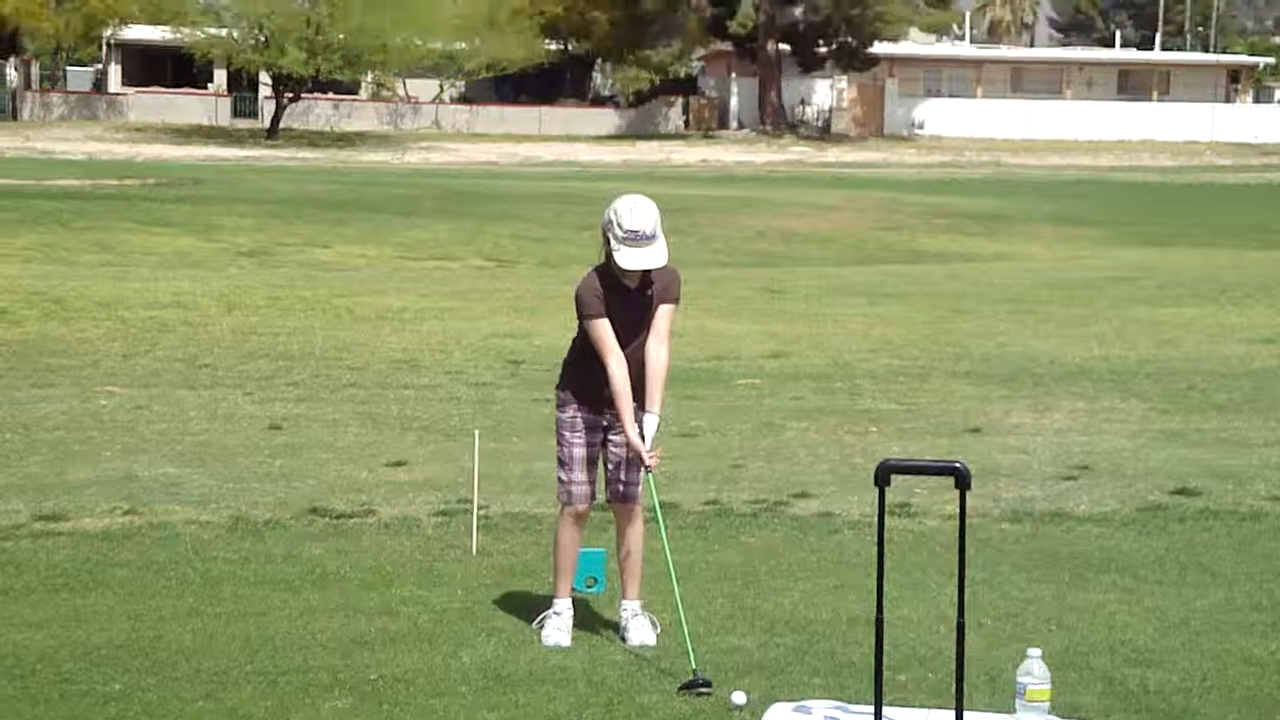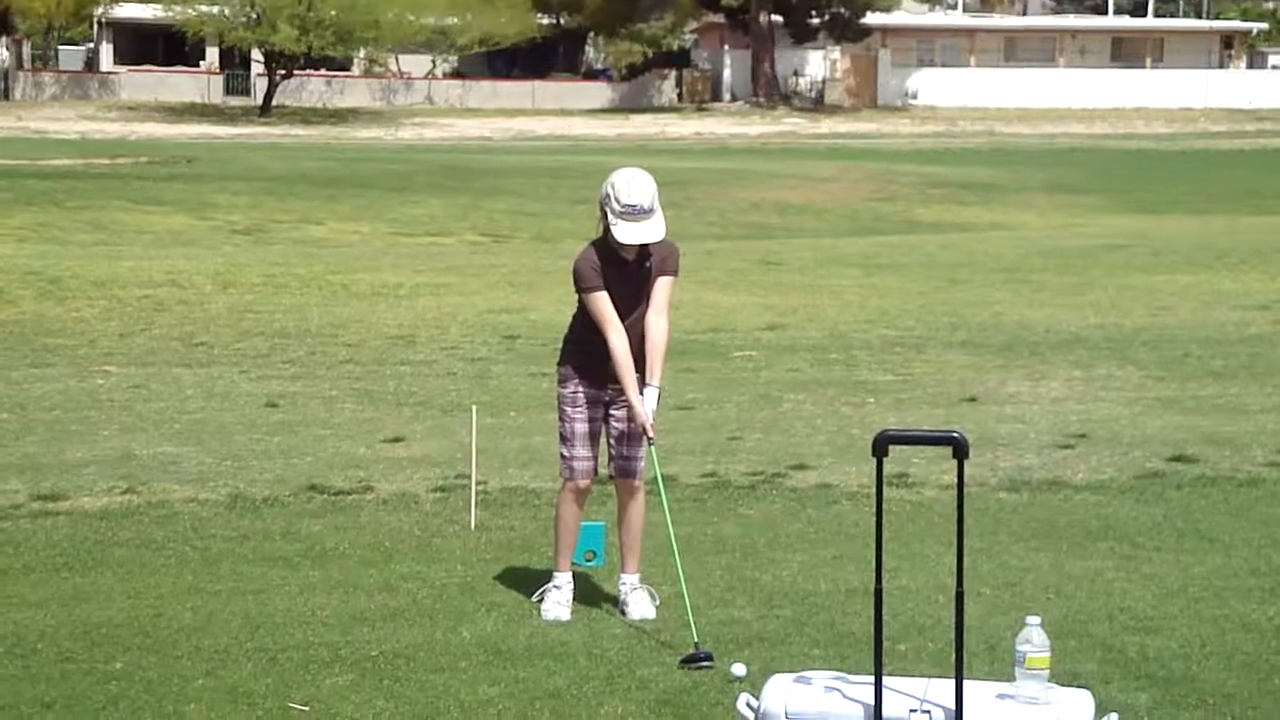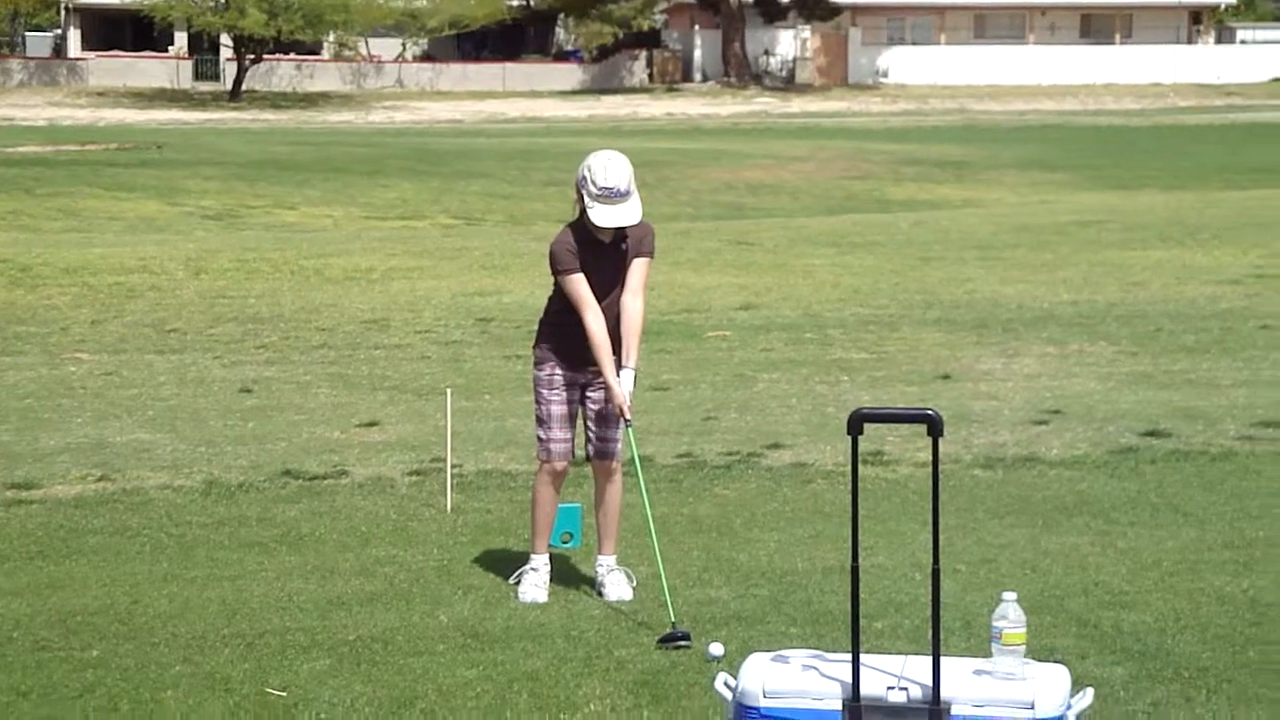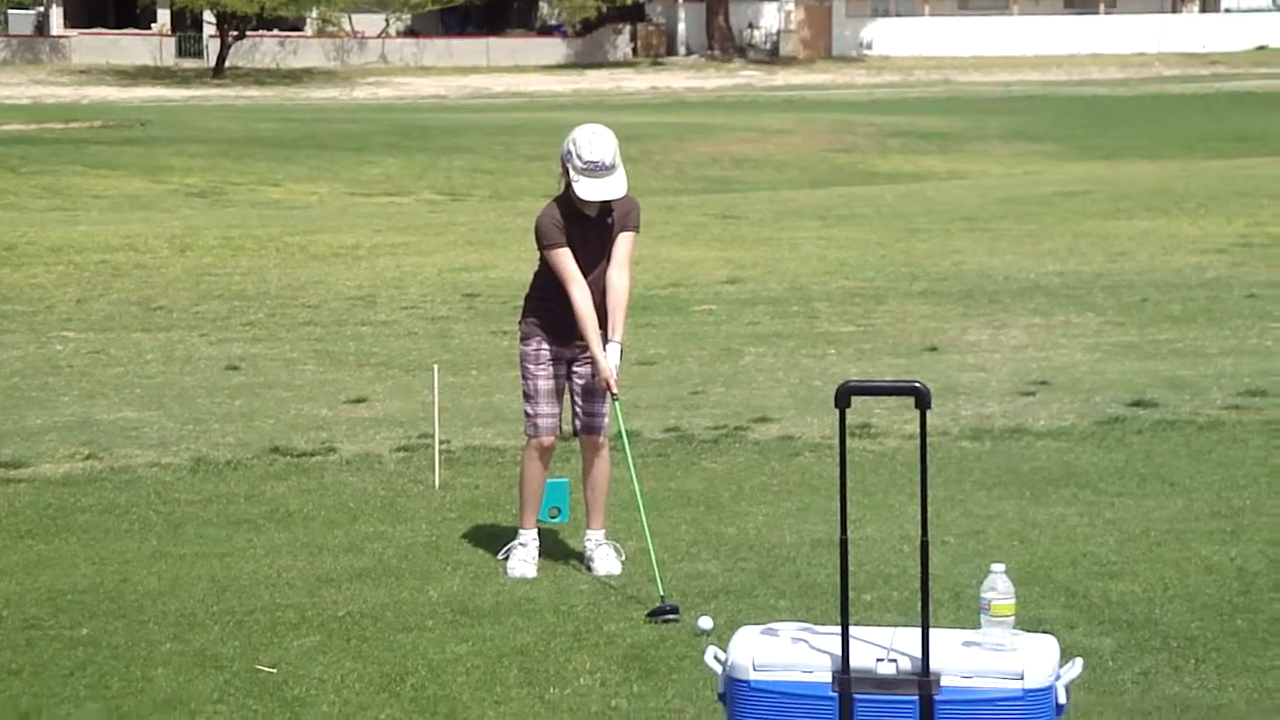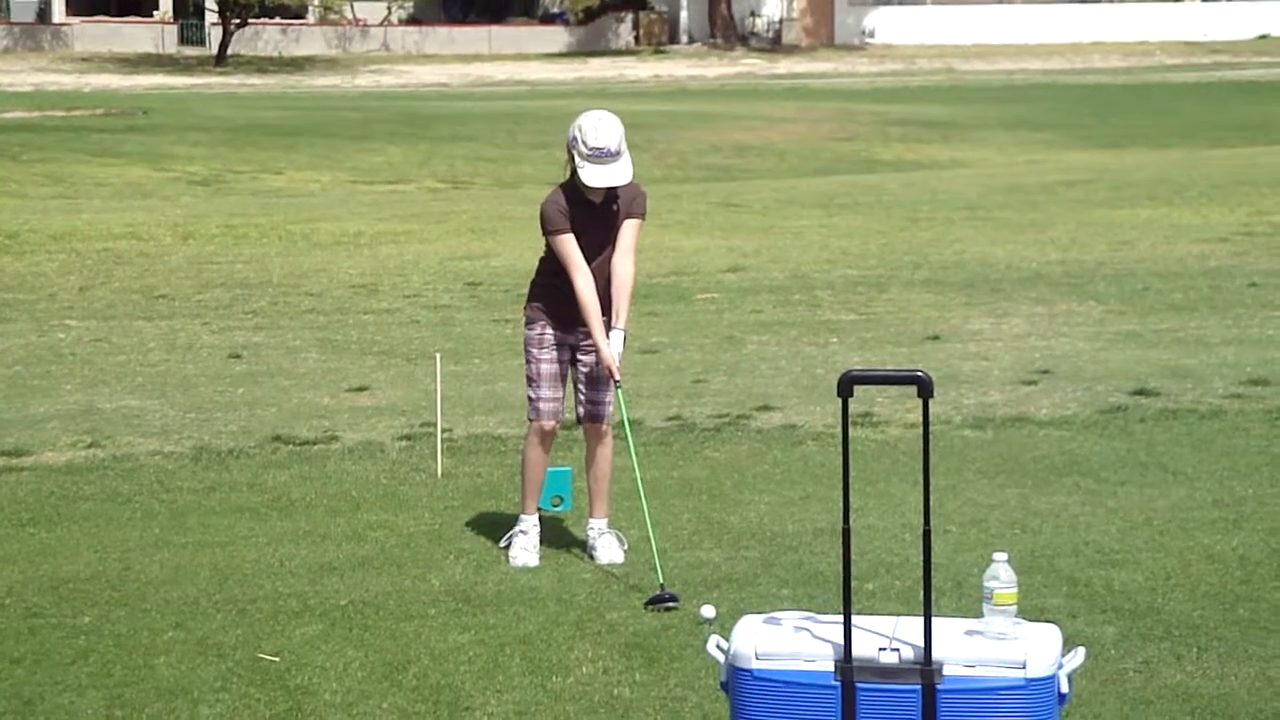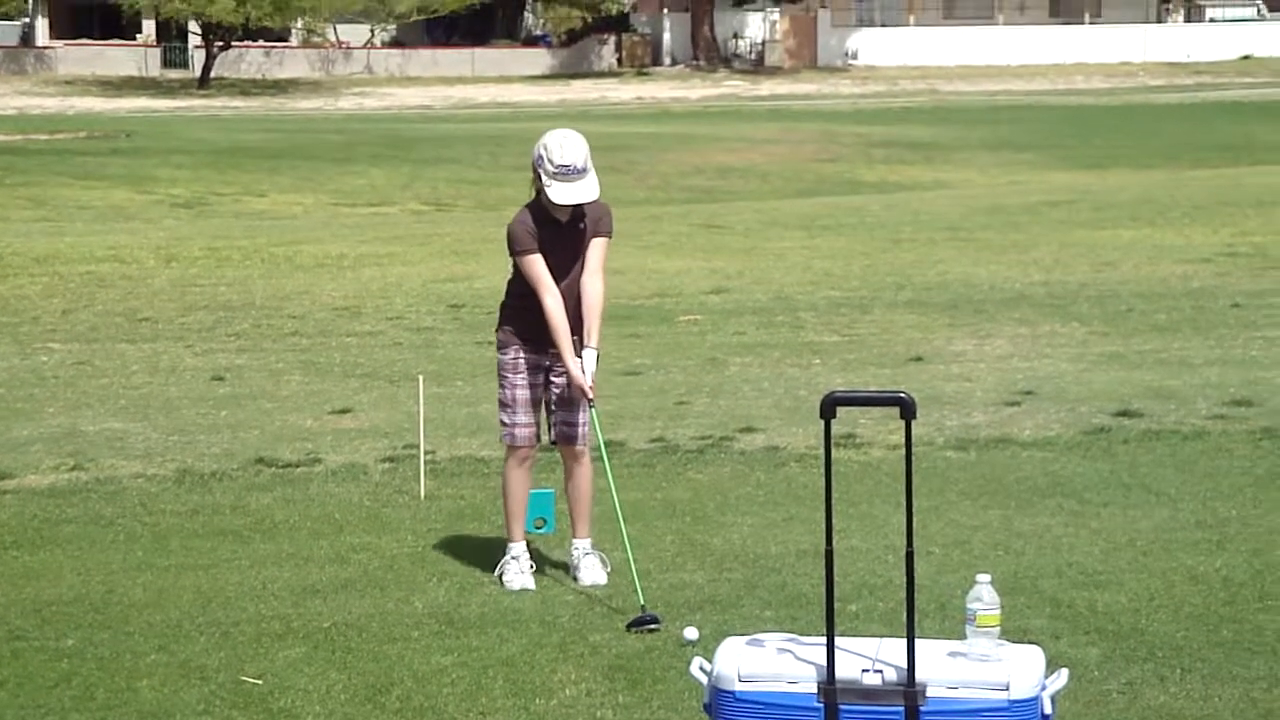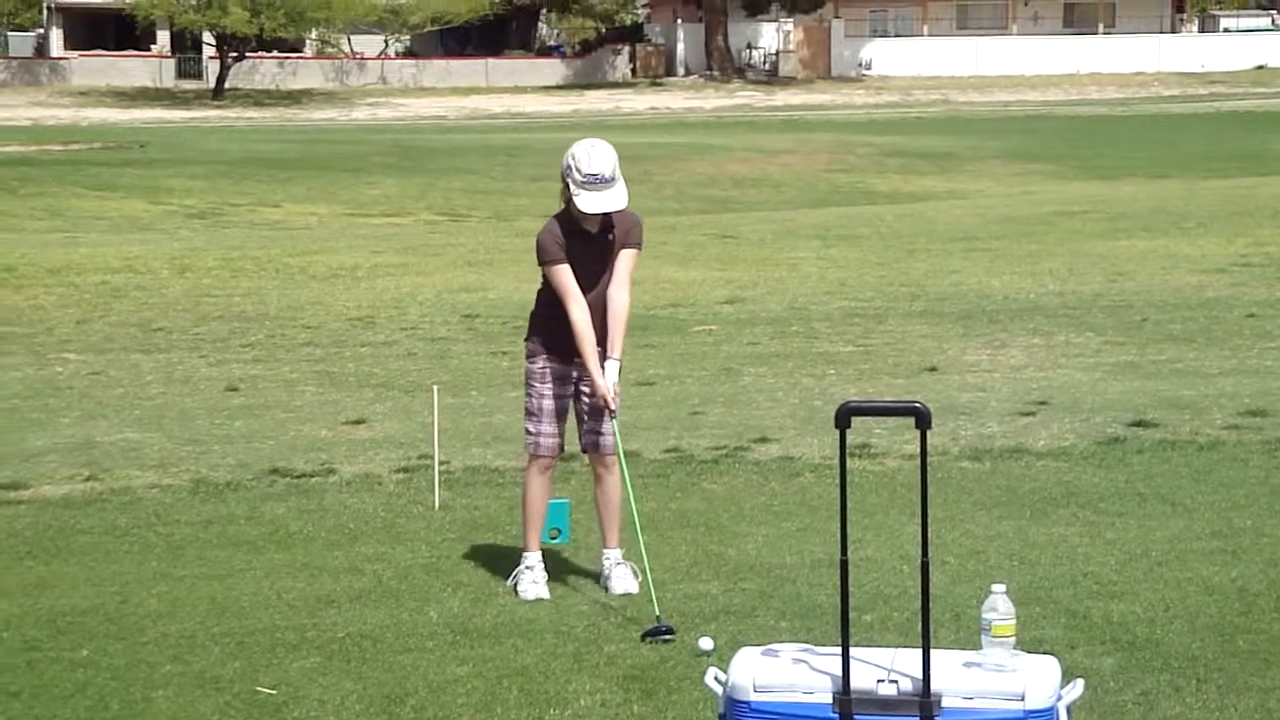
dt=0.4s
person 1, frame 1
left shoulder: (667, 281)
right shoulder: (591, 289)
left elbow: (657, 348)
right elbow: (613, 361)
left wrist: (651, 418)
right wrist: (629, 432)
left hip: (632, 403)
right hip: (581, 402)
left knee: (628, 506)
right knee: (575, 505)
left ankle: (631, 609)
right ankle: (560, 607)
person 1, frame 2
left shoulder: (665, 254)
right shoulder: (588, 263)
left elbow: (656, 320)
right elbow: (614, 333)
left wrist: (651, 390)
right wrist: (634, 402)
left hip: (633, 378)
right hip: (583, 378)
left knee: (630, 481)
right knee: (577, 480)
left ankle: (630, 583)
right ankle: (561, 581)
person 1, frame 3
left shoulder: (641, 235)
right shoulder: (565, 246)
left elbow: (632, 302)
right elbow: (591, 315)
left wrist: (629, 371)
right wrist: (612, 384)
left hip: (610, 360)
right hip: (559, 359)
left knee: (608, 462)
right knee: (554, 462)
left ankle: (607, 564)
right ankle: (538, 563)
person 1, frame 4
left shoulder: (626, 209)
right shoulder: (550, 220)
left elbow: (617, 276)
right elbow: (576, 289)
left wrist: (614, 345)
right wrist: (598, 357)
left hip: (596, 335)
right hip: (545, 334)
left knee: (595, 437)
right knee: (542, 438)
left ankle: (596, 539)
right ankle: (526, 539)
person 1, frame 5
left shoulder: (632, 197)
right shoulder: (556, 206)
left elbow: (622, 263)
right elbow: (580, 276)
left wrist: (617, 332)
right wrist: (601, 344)
left hip: (600, 322)
right hip: (550, 320)
left knee: (599, 425)
right knee: (544, 423)
left ankle: (599, 527)
right ankle: (527, 524)
person 1, frame 6
left shoulder: (598, 215)
right shoulder: (523, 227)
left elbow: (591, 282)
right elbow: (549, 297)
left wrist: (590, 352)
right wrist: (570, 366)
left hip: (572, 342)
right hip: (522, 342)
left knee: (575, 447)
right knee: (521, 447)
left ankle: (582, 547)
right ankle: (516, 552)
person 1, frame 7
left shoulder: (629, 226)
right shoulder: (552, 236)
left elbow: (619, 293)
right elbow: (575, 307)
left wrist: (613, 363)
right wrist: (594, 375)
left hip: (599, 353)
right hip: (551, 352)
left knee: (605, 456)
right knee: (542, 456)
left ankle: (613, 558)
right ankle: (531, 561)
